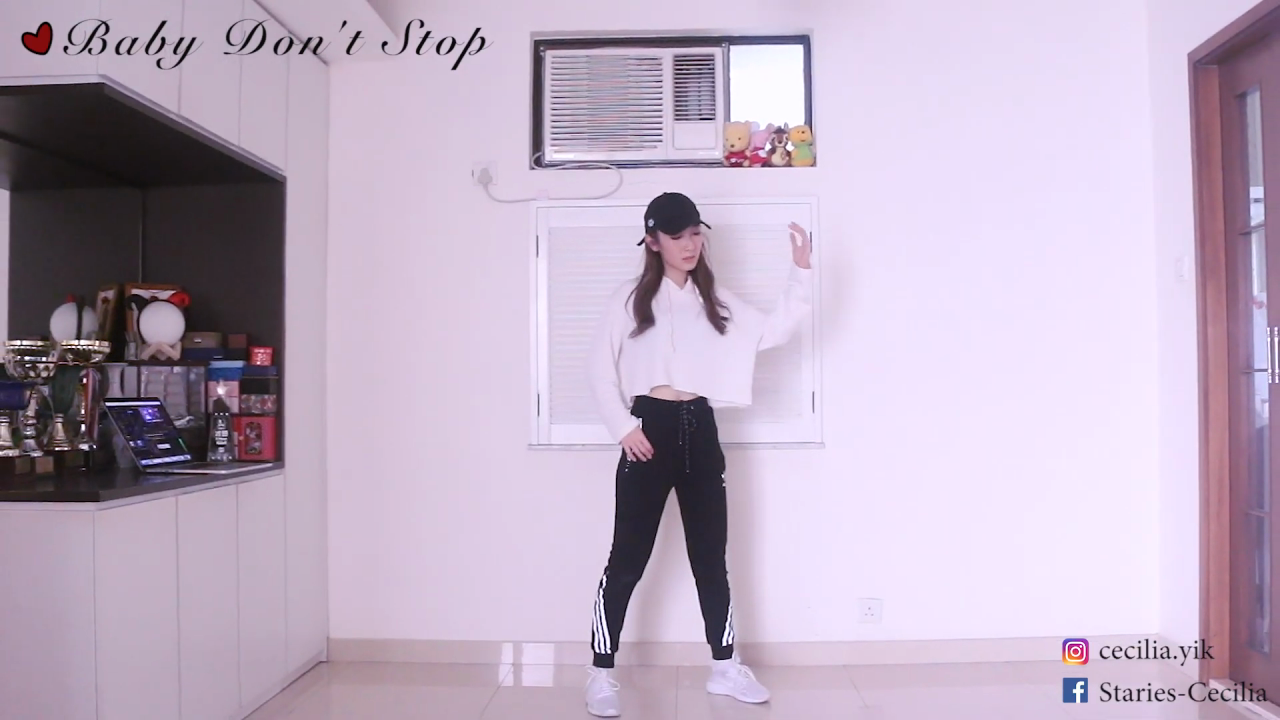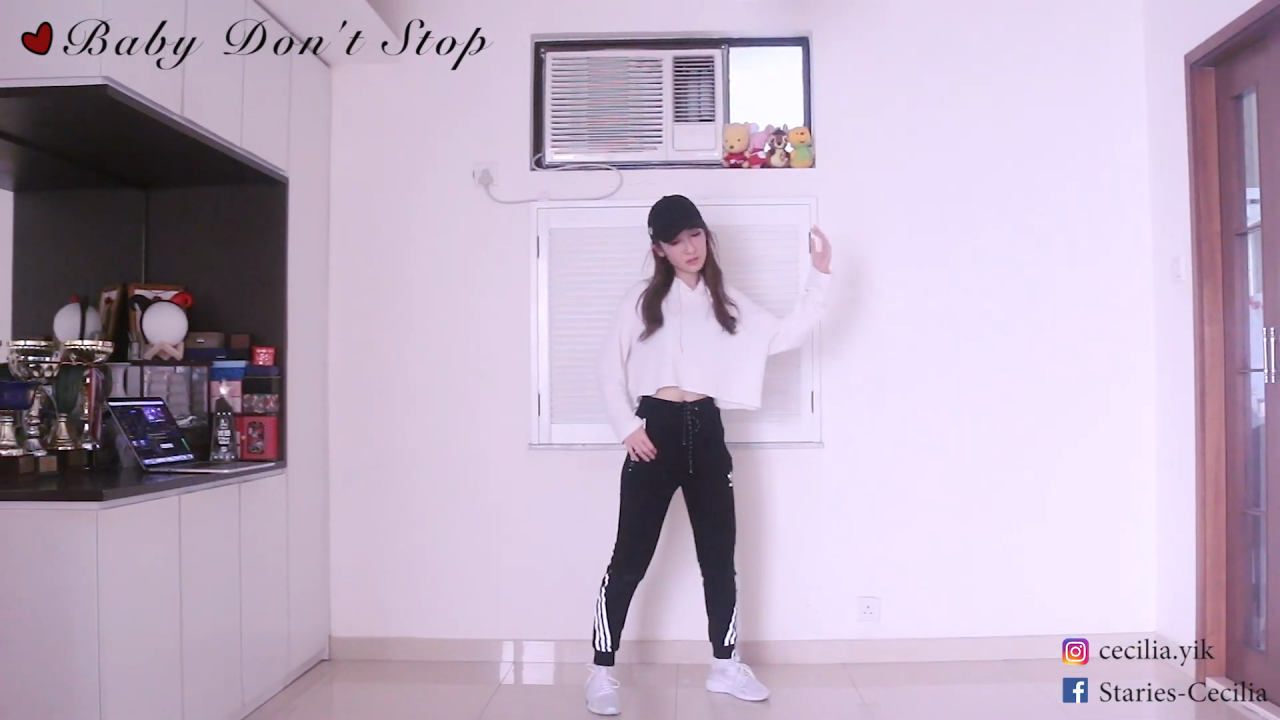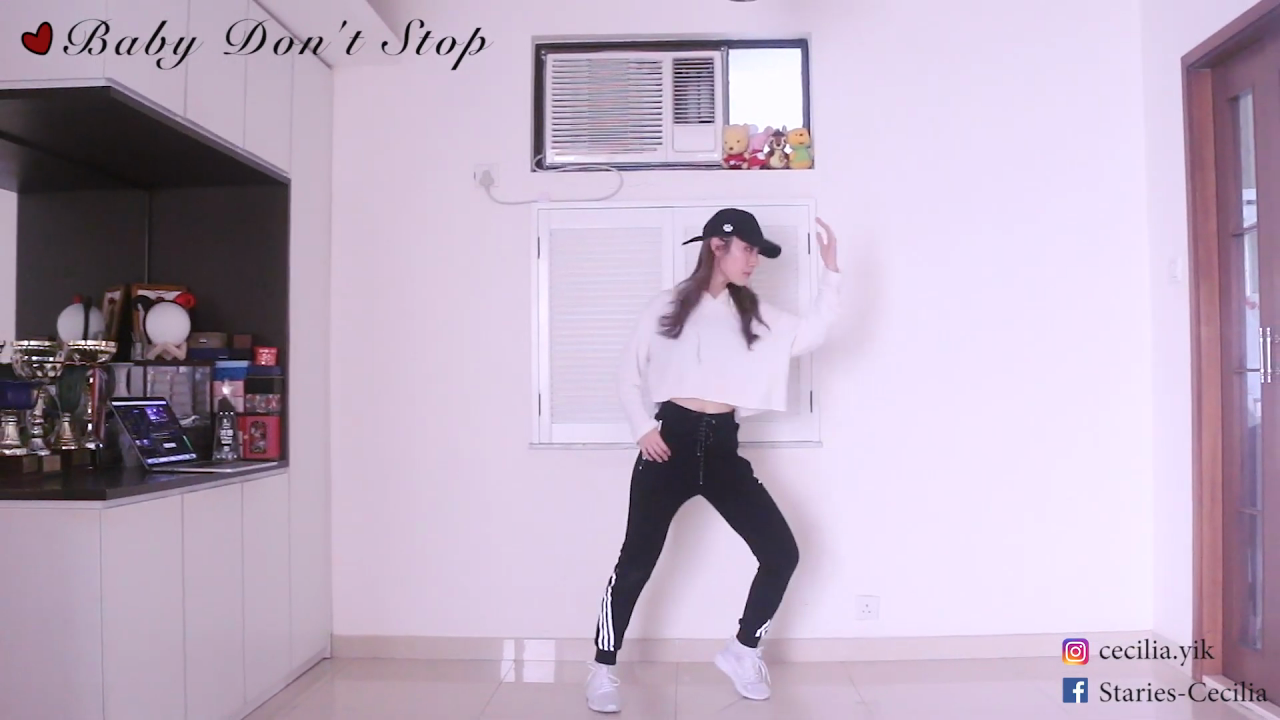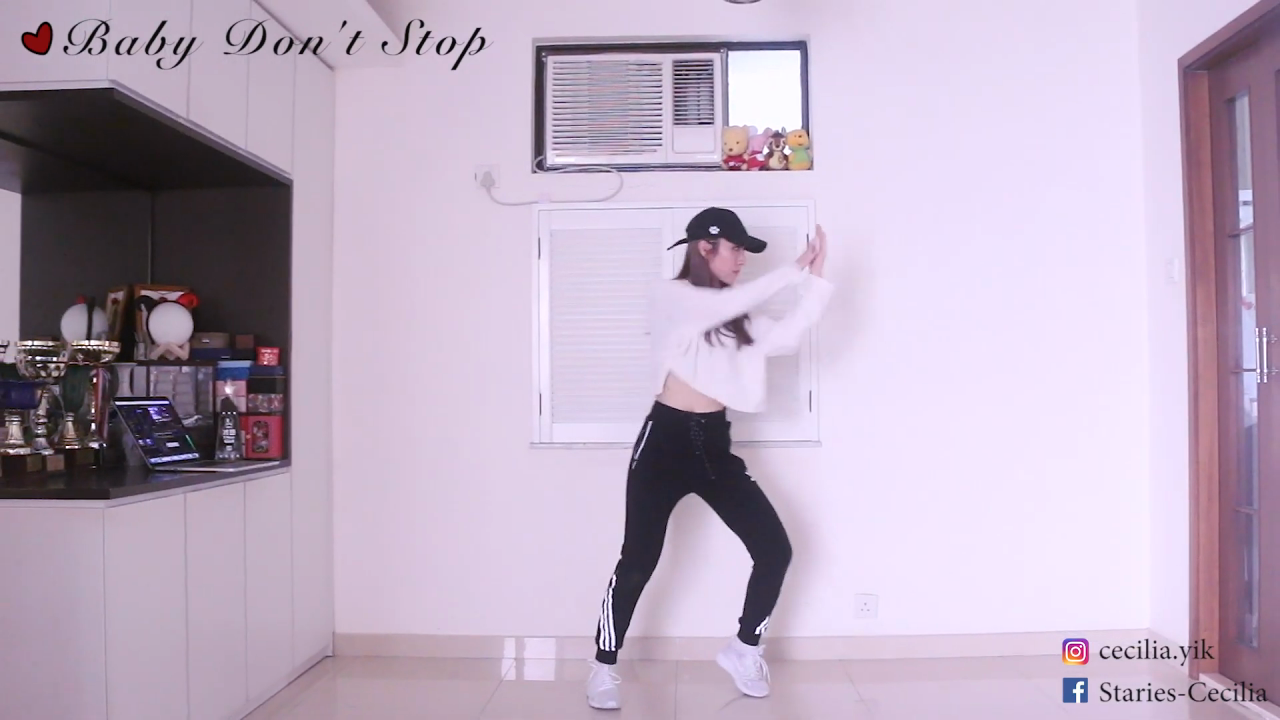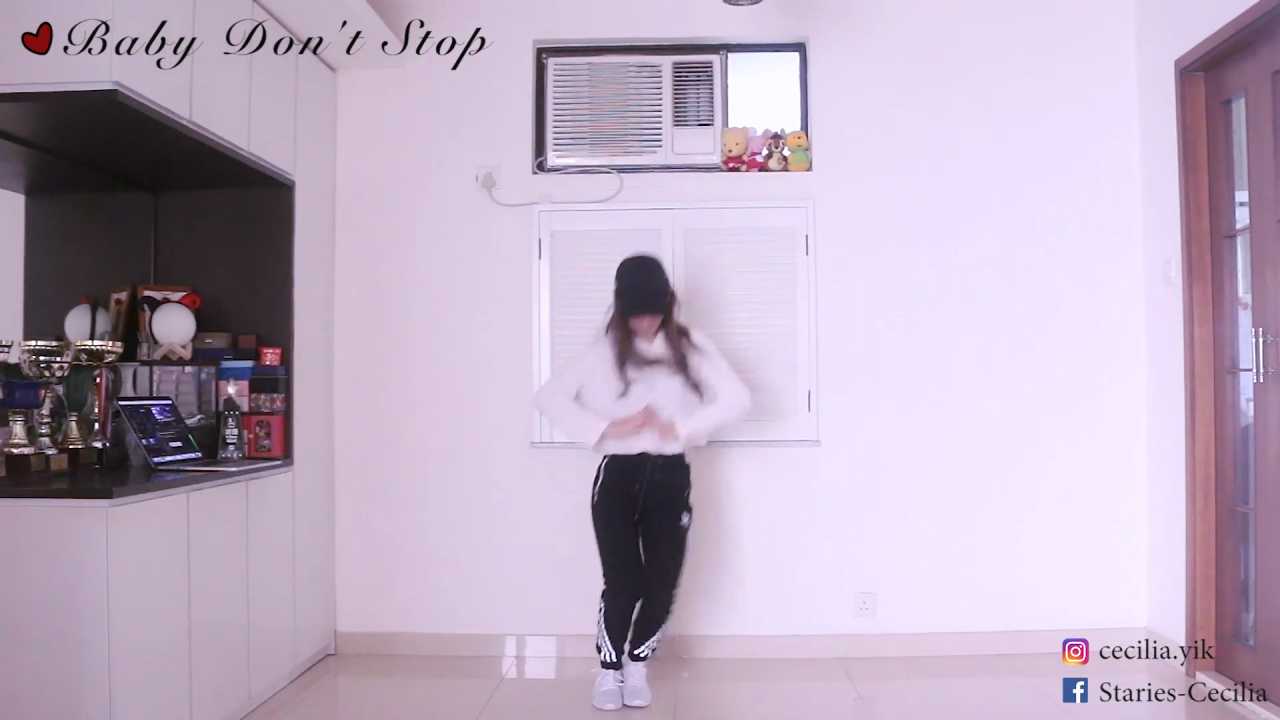
dt=0.4s
person 1, frame 1
left shoulder: (716, 300)
right shoulder: (630, 299)
left elbow: (774, 331)
right elbow: (600, 368)
left wrist: (800, 271)
right wrist: (623, 427)
left hip: (700, 432)
right hip: (650, 430)
left knee: (711, 558)
right knee: (627, 560)
left ankle: (725, 667)
right ankle: (601, 673)
person 1, frame 2
left shoulder: (727, 301)
right shoulder: (641, 299)
left elbow: (786, 335)
right elbow: (610, 368)
left wrist: (819, 276)
right wrist: (627, 427)
left hip: (706, 433)
right hip: (656, 430)
left knee: (719, 558)
right knee: (630, 559)
left ankle: (725, 665)
right ankle: (602, 671)
person 1, frame 3
left shoulder: (754, 313)
right shoulder: (670, 306)
left elbow: (810, 334)
right elbow: (630, 371)
left wrist: (830, 273)
right wrist: (643, 427)
left hip: (722, 447)
right hip: (672, 441)
left knee: (781, 552)
right knee: (636, 561)
left ankle: (742, 650)
right ankle: (603, 670)
person 1, frame 4
left shoulder: (736, 310)
right shoulder: (670, 296)
left elbow: (784, 337)
right elbow: (716, 306)
left wrist: (816, 279)
right wrist: (790, 272)
left hip: (715, 443)
right hip: (665, 438)
left knee: (775, 549)
right knee: (638, 560)
left ankle: (744, 649)
right ankle: (604, 667)
person 1, frame 5
left shoulder: (691, 346)
right shoulder: (605, 351)
left elbow: (737, 400)
right elbow: (550, 397)
left wrist: (684, 426)
right wrist: (599, 431)
left hip: (669, 475)
right hip: (619, 475)
left knee: (659, 590)
right knee: (622, 584)
left ankle: (637, 663)
right ankle: (610, 668)
